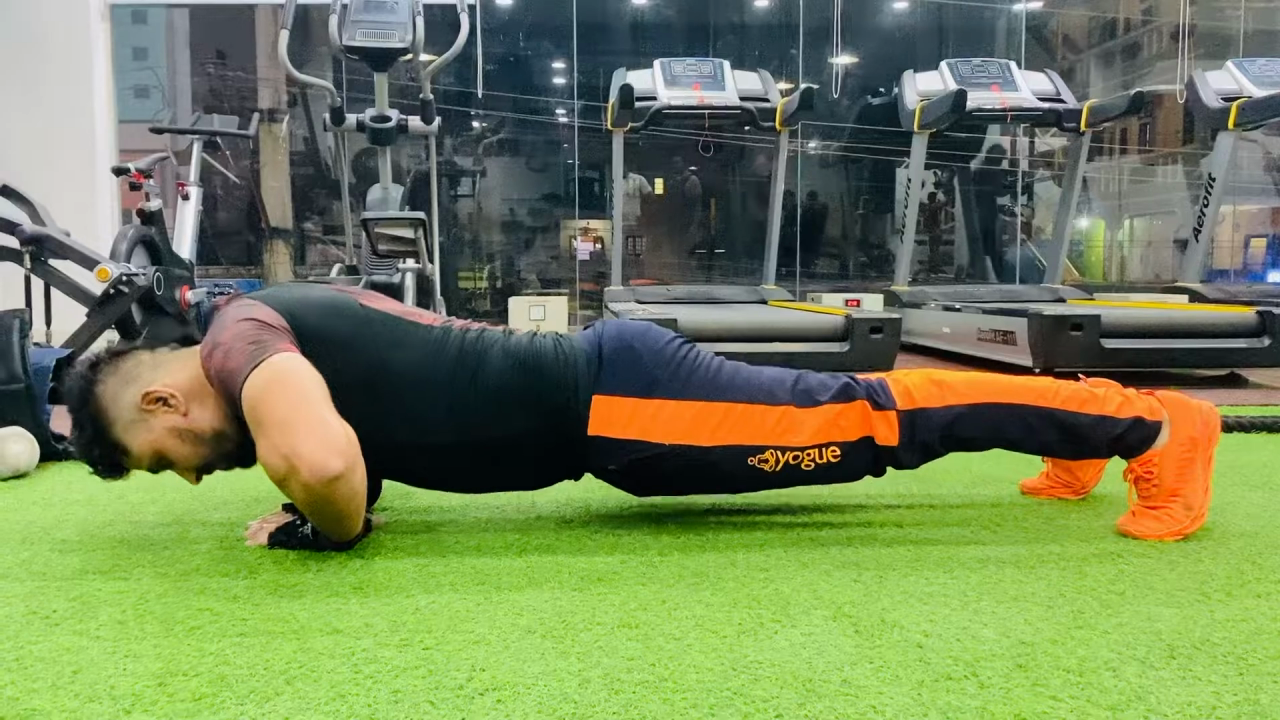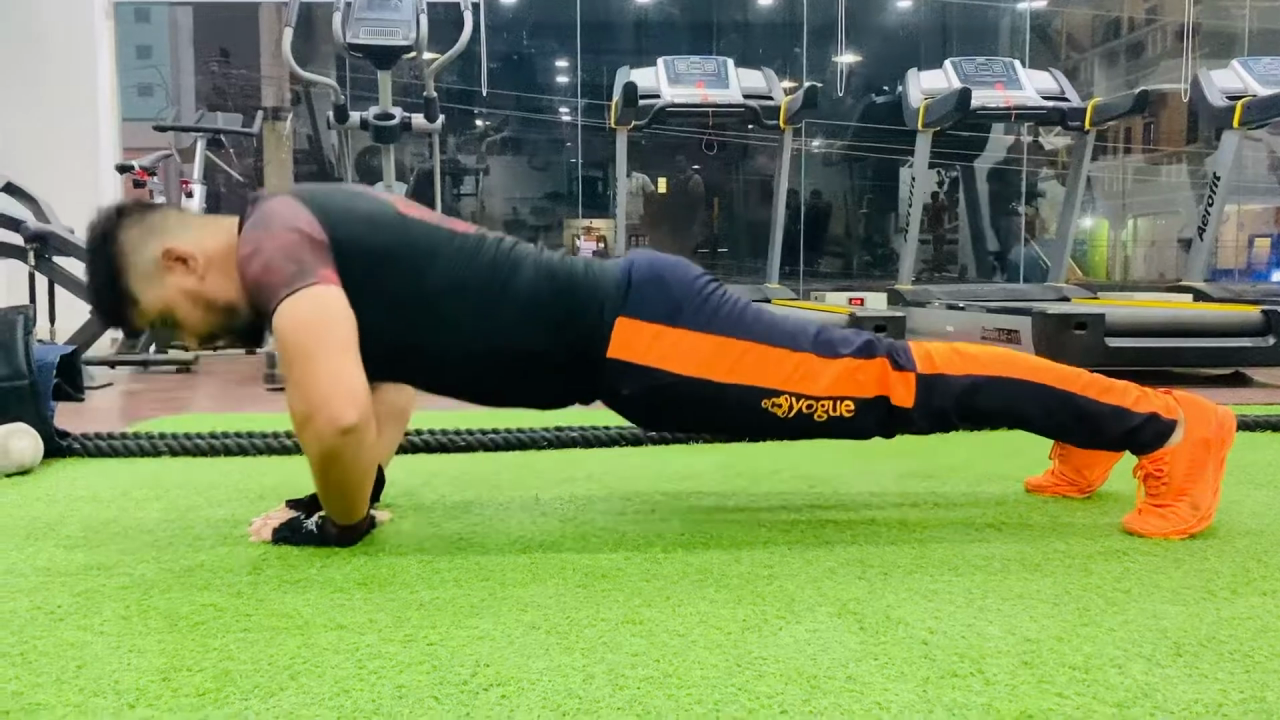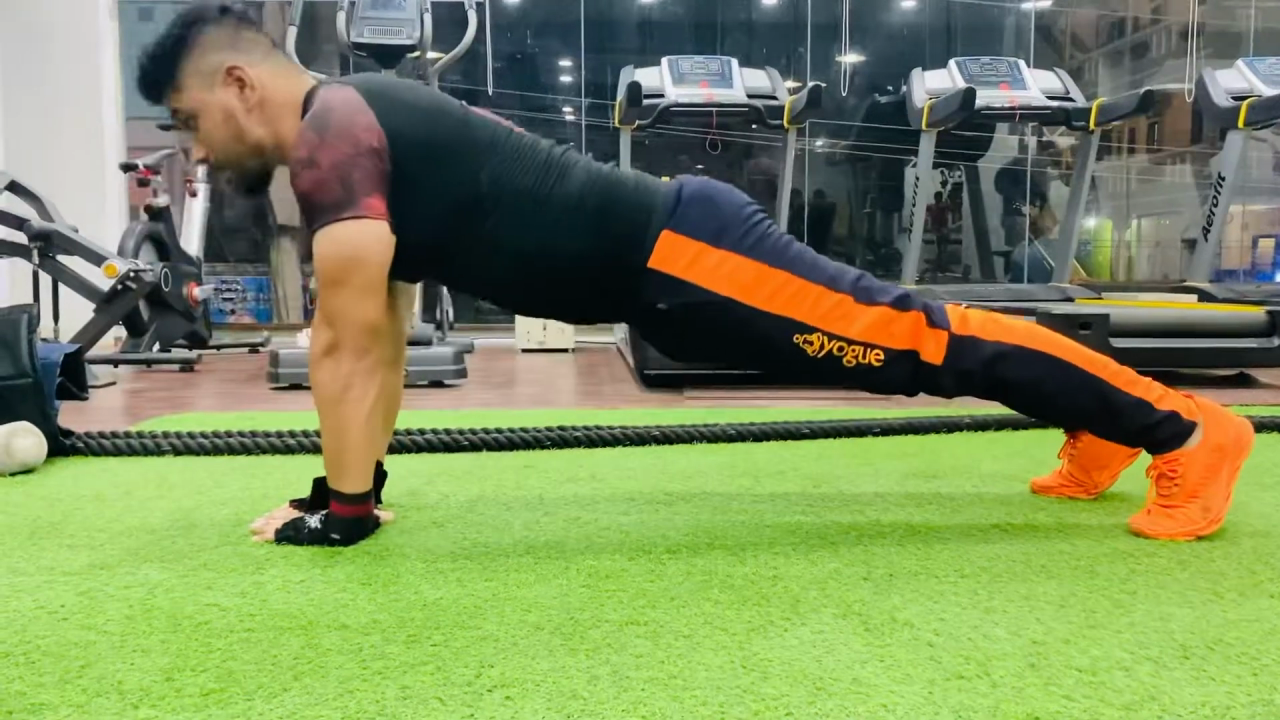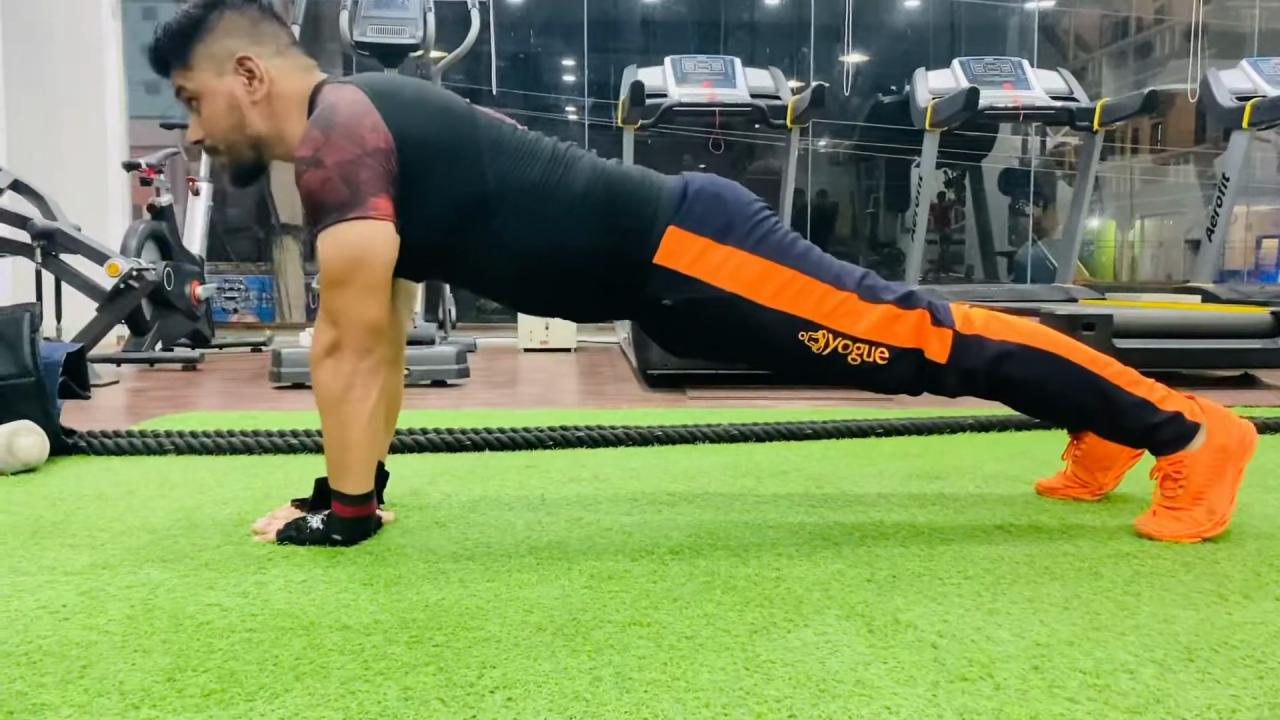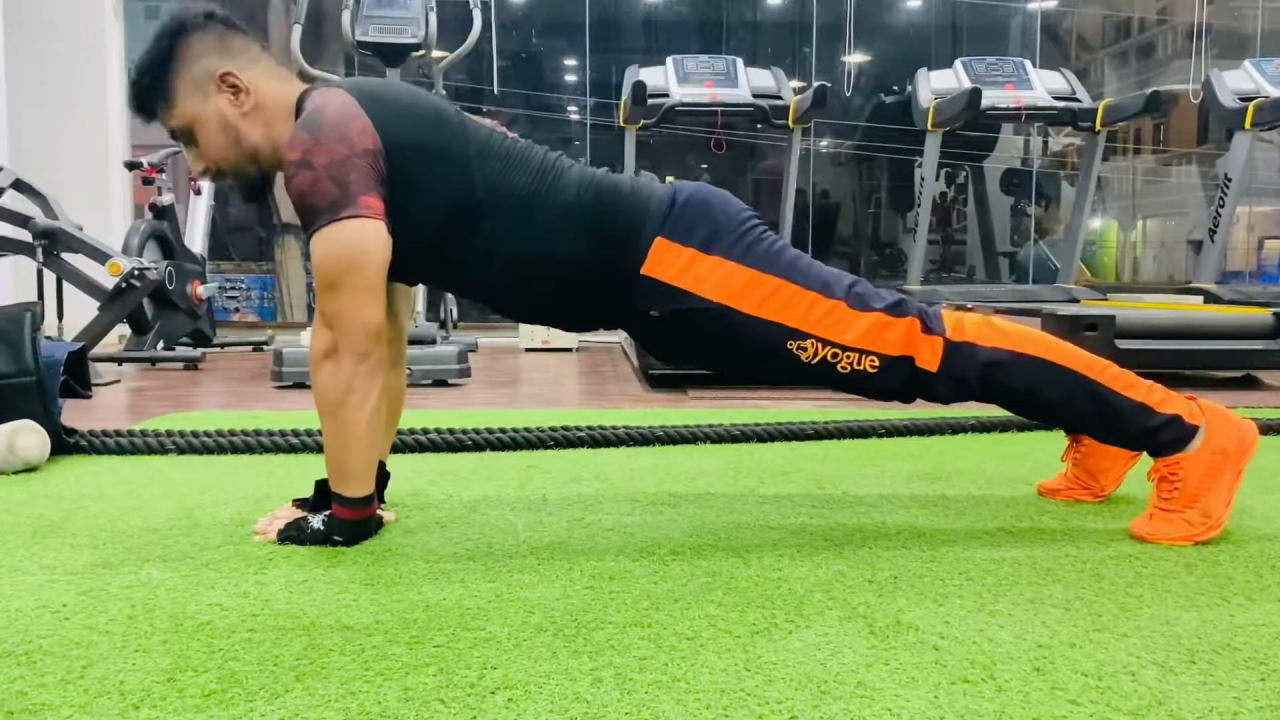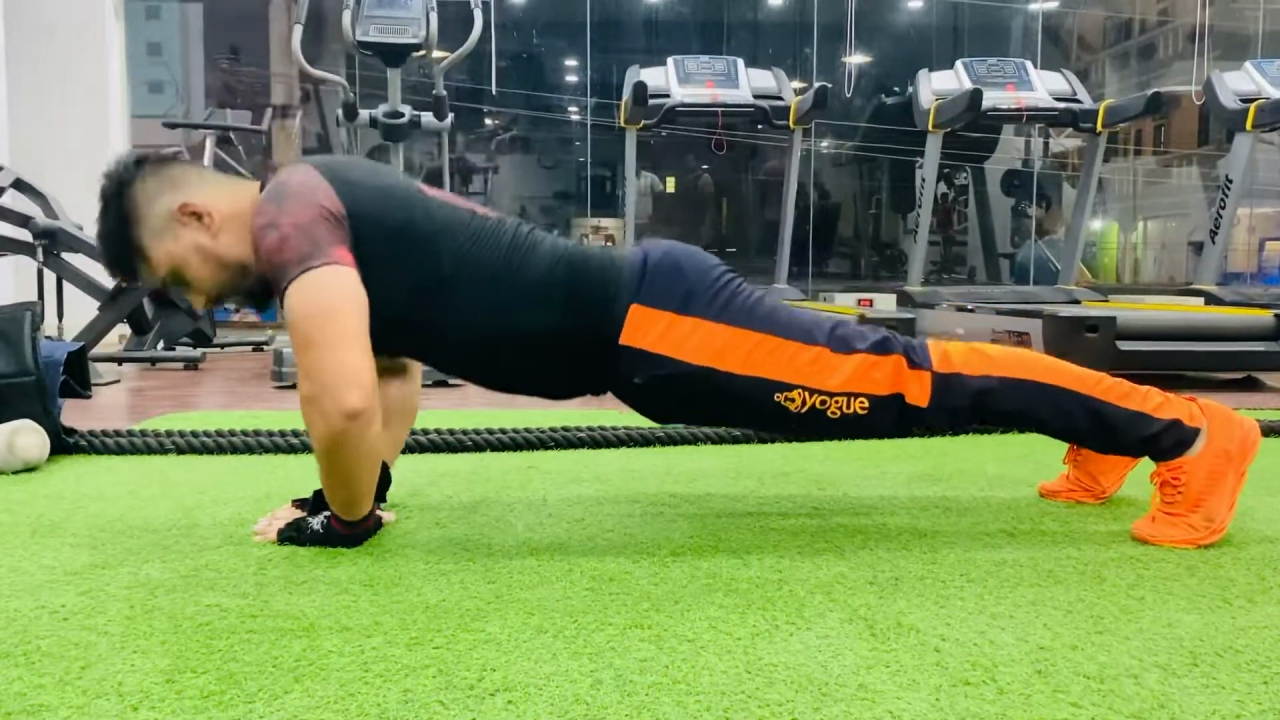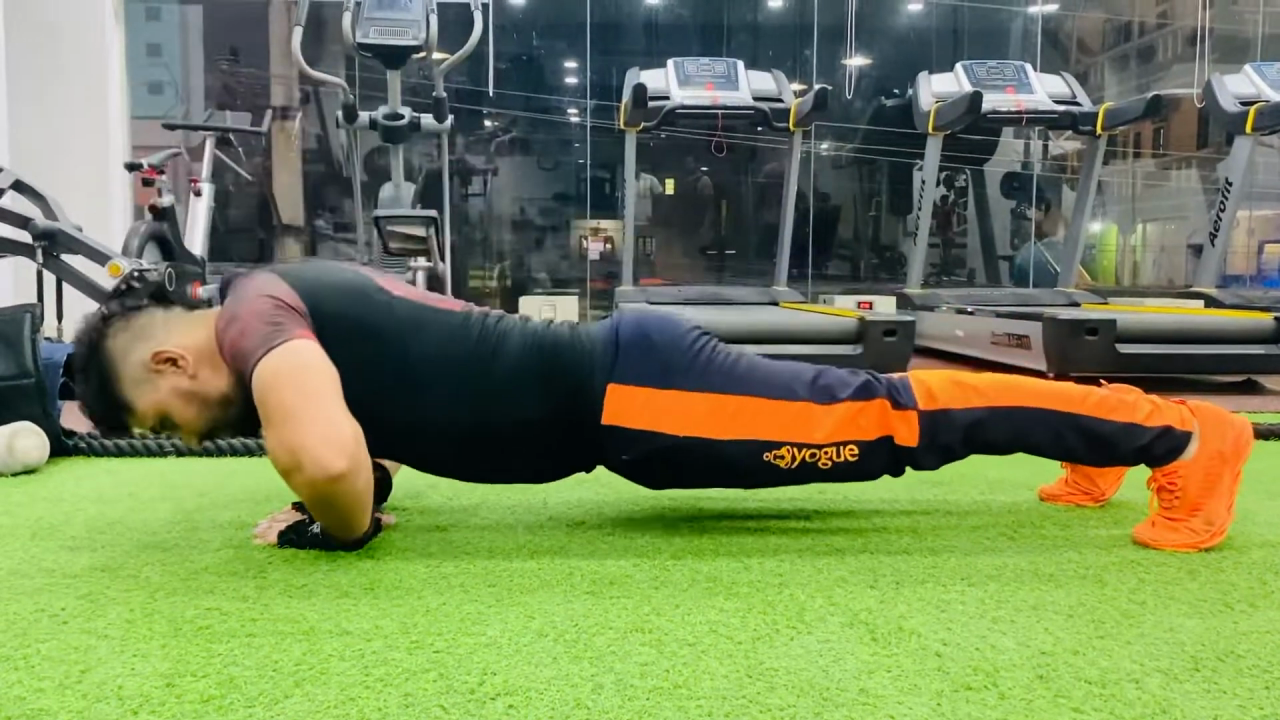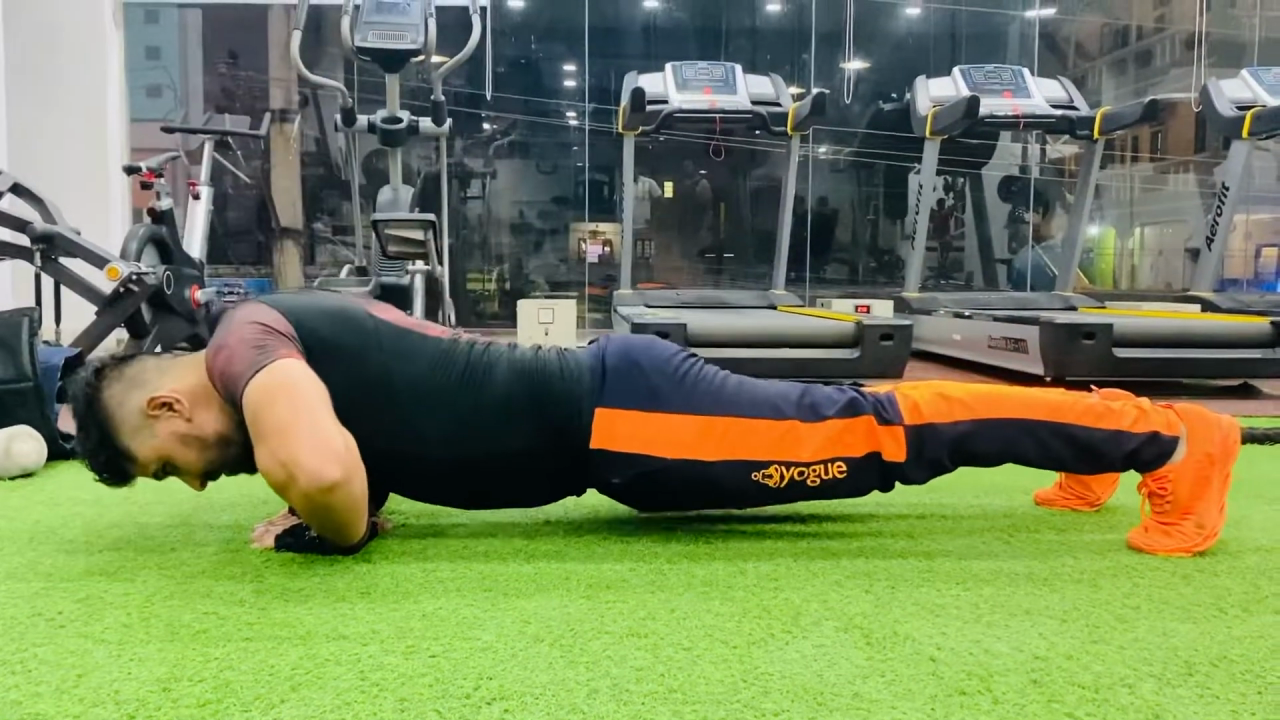
dt=0.3s
person 1, frame 1
left shoulder: (233, 338)
right shoulder: (276, 323)
left elbow: (321, 460)
left wrist: (332, 526)
right wrist: (346, 489)
left hip: (607, 407)
right hip: (597, 381)
left knee: (871, 420)
right knee: (839, 412)
left ankle: (1151, 426)
right ankle: (1076, 410)
person 1, frame 2
left shoulder: (270, 242)
right shoulder: (306, 227)
left elbow: (338, 412)
right elbow: (390, 357)
left wrist: (339, 514)
right wrist: (359, 466)
left hip: (629, 334)
right hip: (619, 315)
left knee: (885, 384)
right knee: (857, 375)
left ankle: (1164, 423)
right ankle: (1090, 415)
person 1, frame 3
left shoulder: (329, 135)
right shoulder: (352, 127)
left elbow: (348, 343)
right elbow: (385, 333)
left wrist: (341, 509)
right wrist: (361, 474)
left hip: (677, 255)
right hip: (663, 262)
left knee: (913, 341)
right knee: (900, 342)
left ankle: (1184, 431)
right ankle: (1100, 433)
person 1, frame 4
left shoulder: (334, 135)
right shoulder: (358, 126)
left elbow: (347, 346)
right elbow: (380, 333)
left wrist: (344, 509)
right wrist: (360, 476)
left hip: (681, 252)
right hip: (666, 255)
left knee: (917, 340)
right knee: (902, 340)
left ankle: (1189, 435)
right ankle: (1104, 432)
person 1, frame 5
left shoulder: (324, 136)
right shoulder: (352, 130)
left elbow: (348, 347)
right elbow: (383, 333)
left wrist: (348, 505)
right wrist: (367, 471)
left hip: (669, 261)
right hip: (656, 263)
left knee: (912, 348)
right knee: (895, 347)
left ankle: (1185, 433)
right ankle: (1100, 442)
person 1, frame 6
left shoulder: (286, 213)
right shoulder: (323, 204)
left elbow: (343, 397)
right elbow: (393, 356)
left wrist: (342, 515)
right wrist: (362, 483)
left hip: (647, 325)
right hip: (638, 309)
left knee: (898, 382)
right knee: (881, 380)
left ankle: (1184, 434)
right ankle: (1106, 428)
person 1, frame 7
left shoulder: (251, 315)
right shoulder: (297, 303)
left elbow: (325, 455)
left wrist: (344, 524)
right wrist: (364, 479)
left hip: (622, 397)
right hip: (612, 375)
left knee: (883, 422)
right knee: (853, 413)
left ankle: (1179, 434)
right ankle: (1102, 422)
person 1, frame 8
left shoulder: (242, 343)
right shoulder: (288, 330)
left elbow: (317, 463)
left wrist: (341, 532)
right wrist: (352, 496)
left hip: (609, 423)
right hip: (606, 391)
left knee: (875, 439)
right knee: (841, 422)
left ankle: (1170, 440)
right ankle: (1094, 421)
